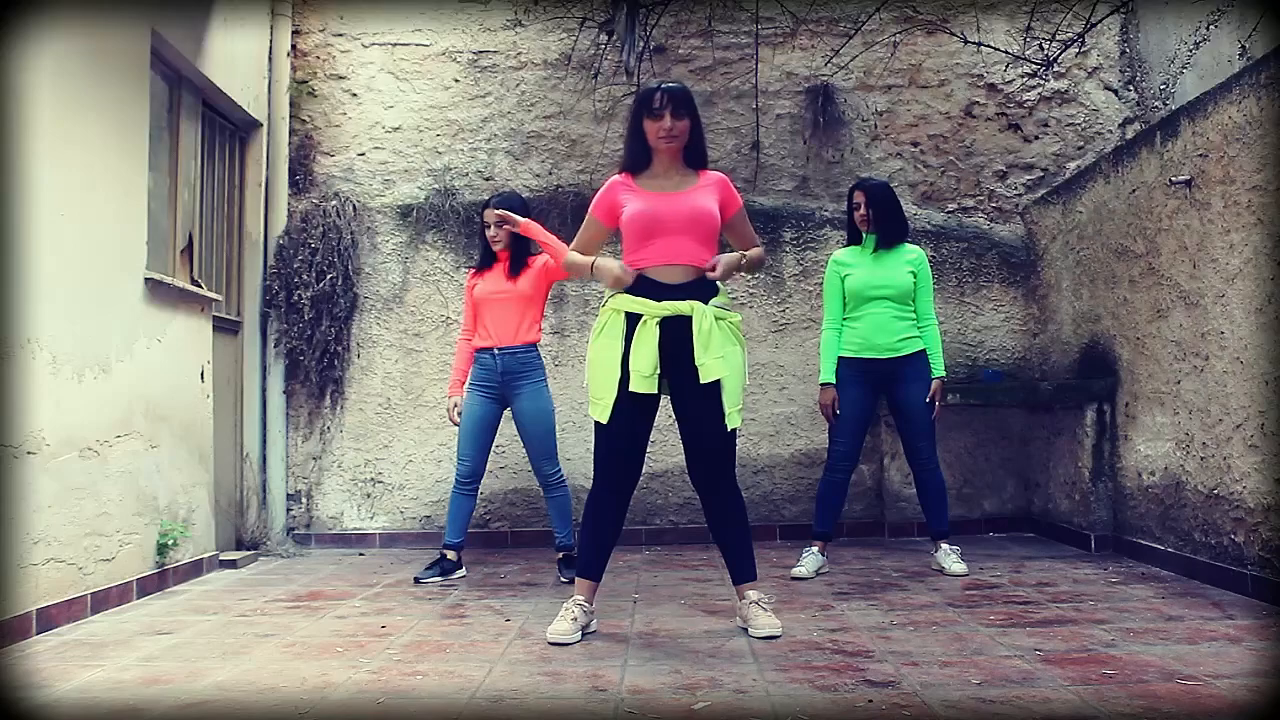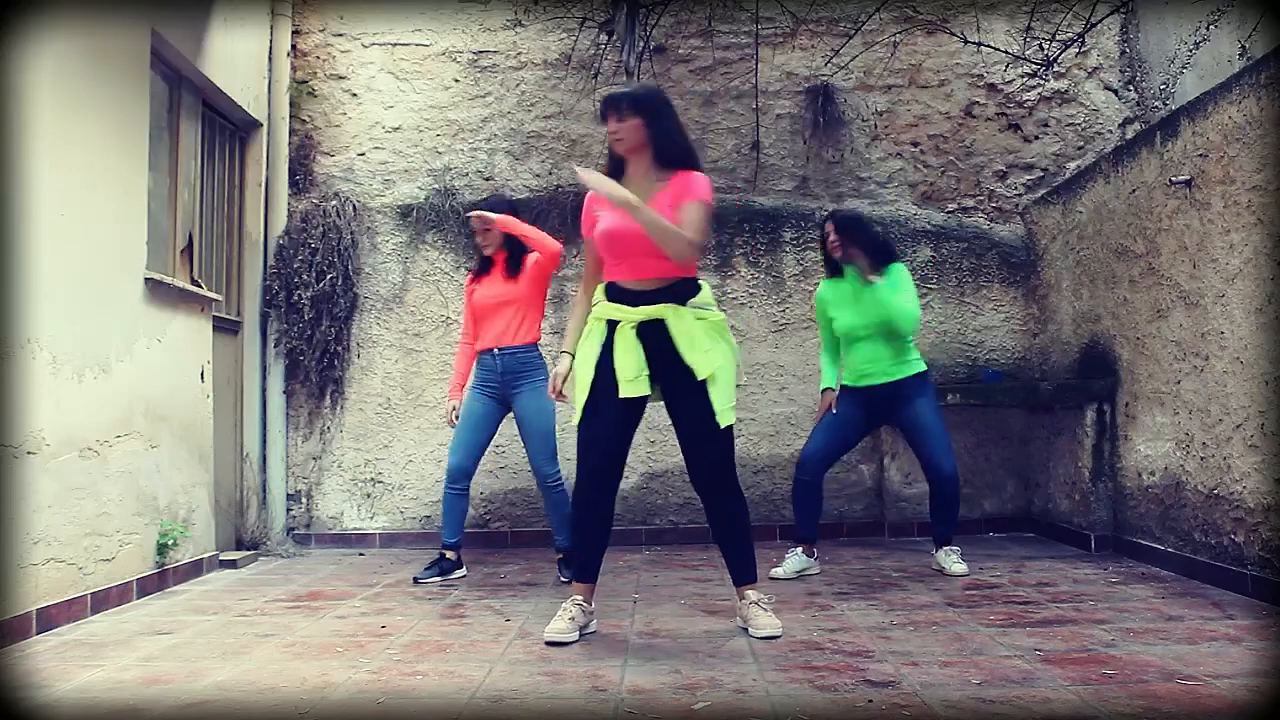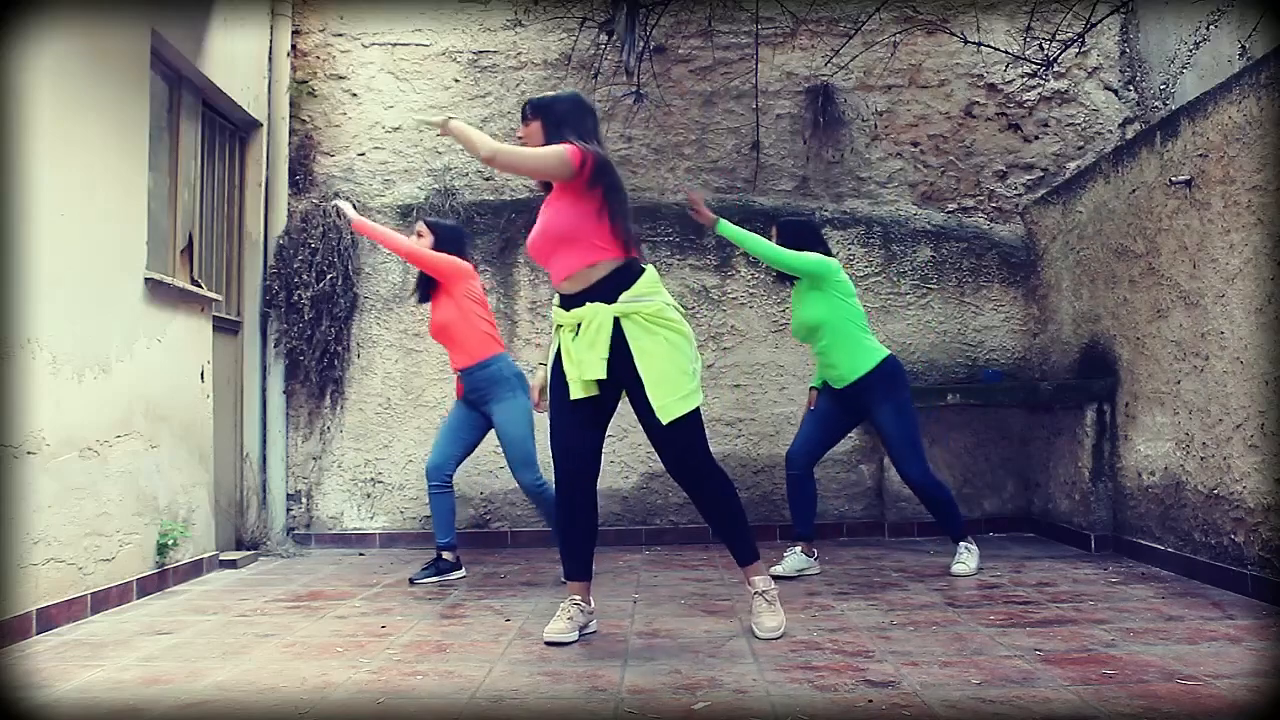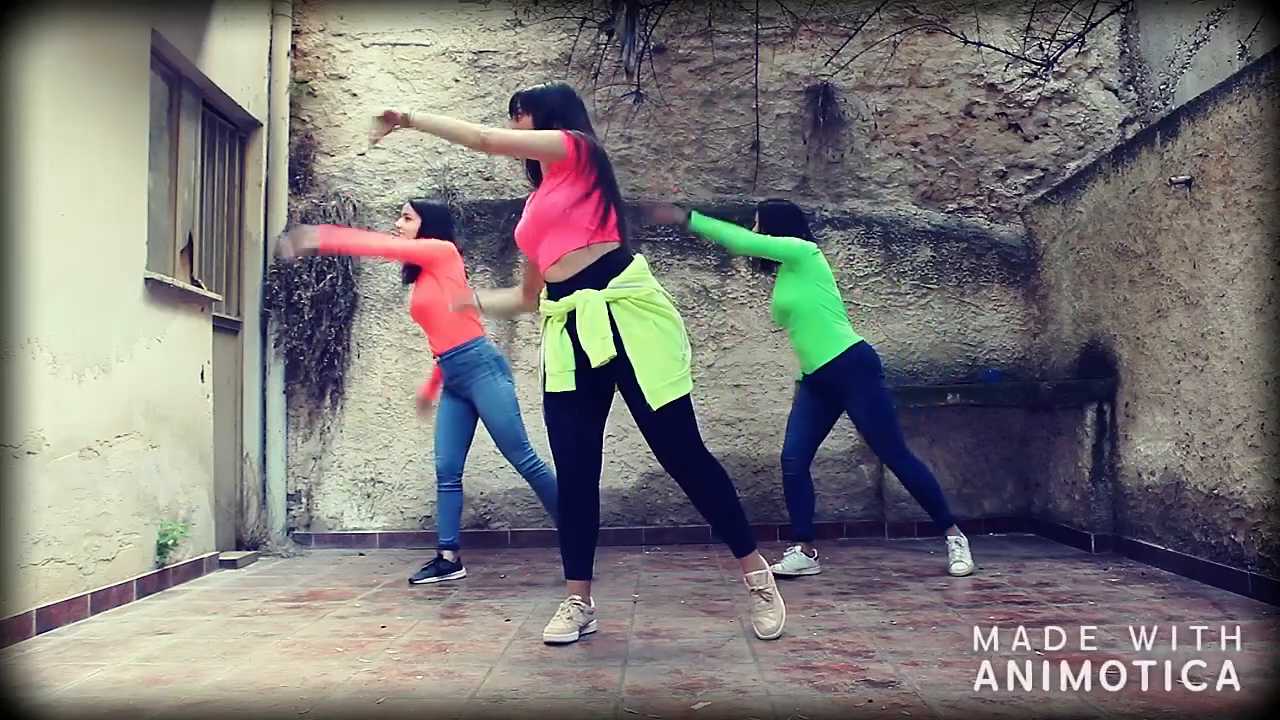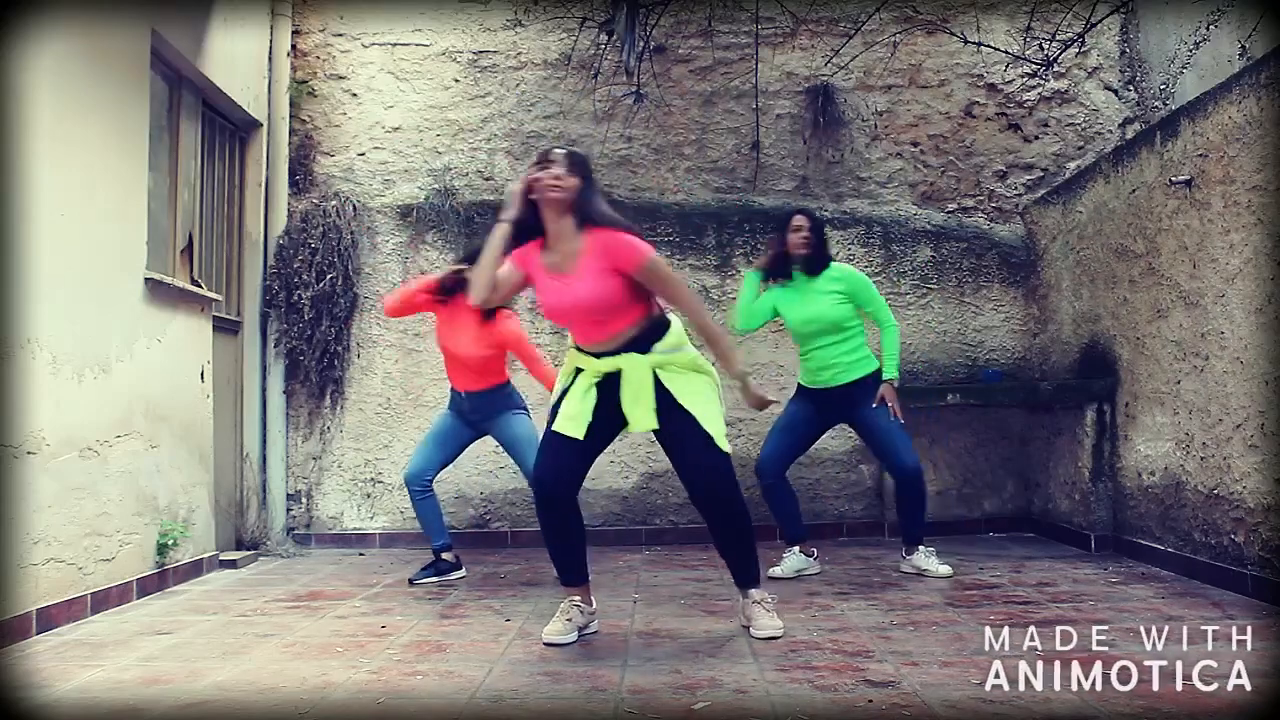
dt=0.4s
person 1, frame 1
left shoulder: (716, 186)
right shoulder: (618, 189)
left elbow: (755, 250)
right elbow: (574, 255)
left wrist: (736, 259)
right wrist: (599, 266)
left hip: (702, 330)
right hip: (632, 327)
left knee: (714, 469)
right knee: (614, 470)
left ankle: (749, 594)
right ankle: (582, 600)
person 1, frame 2
left shoulder: (689, 184)
right shoulder: (599, 195)
left elbow: (687, 247)
right elbow: (589, 283)
left wrist: (628, 198)
right wrist: (568, 352)
left hip: (683, 332)
right hip: (617, 334)
left knee: (714, 471)
right knee: (595, 473)
left ankle: (749, 595)
right ankle: (580, 602)
person 1, frame 3
left shoulder: (582, 162)
right shoulder: (553, 204)
left elbow: (496, 154)
left wrist: (452, 124)
right wrist: (548, 362)
left hip: (636, 325)
right hip: (581, 336)
left knee: (690, 463)
right knee: (572, 475)
left ankle: (756, 579)
right ankle: (578, 600)
person 1, frame 4
left shoulder: (573, 148)
right shoulder: (535, 200)
left elbow: (483, 136)
right elbow: (531, 291)
left wrist: (412, 119)
right wrist: (474, 299)
left hip: (623, 313)
right hip: (567, 329)
left knee: (680, 451)
right knee: (573, 471)
left ankle: (756, 571)
right ankle: (579, 602)
person 1, frame 5
left shoulder: (613, 242)
right shoulder: (531, 253)
left elbow: (691, 306)
right elbow: (482, 296)
left wrist: (740, 375)
right wrist: (509, 217)
left hip: (658, 369)
right hip: (591, 378)
left knee: (715, 484)
right knee: (550, 484)
left ankle: (753, 593)
right ankle: (578, 603)
person 2, frame 1
left shoulder: (913, 256)
right shoulder: (842, 260)
left elbow: (928, 318)
right elbow: (831, 323)
left wrist: (938, 373)
right wrist: (827, 380)
left hip: (907, 366)
right hip: (854, 368)
left knee: (924, 458)
right knee: (840, 460)
left ankle: (942, 547)
right ankle: (818, 550)
person 2, frame 2
left shoulder: (893, 273)
right shoulder: (826, 292)
left elbow: (908, 325)
left wrist: (871, 277)
right wrist: (828, 386)
left hip: (909, 386)
right hip: (856, 394)
left knee: (944, 470)
right knee: (809, 462)
left ankle: (944, 547)
right ankle: (805, 552)
person 2, frame 3
left shoulder: (825, 269)
right shoulder: (802, 291)
left elbow: (769, 253)
left wrist: (715, 223)
right wrist: (817, 384)
left hip: (879, 380)
right hip: (840, 391)
left knee: (914, 471)
right knee: (797, 460)
left ankle: (963, 543)
right ankle: (805, 552)
person 2, frame 4
left shoulder: (800, 251)
right shoulder: (785, 277)
left elbow: (747, 242)
left wrist: (686, 219)
right wrist: (803, 379)
left hip: (852, 367)
right hip: (818, 378)
left knee: (896, 456)
right knee: (793, 462)
left ankle: (953, 535)
right ankle: (805, 551)
person 2, frame 5
left shoulder: (847, 277)
right shoulder: (778, 290)
left elbow: (888, 324)
right elbow: (743, 324)
left wrist: (889, 380)
right wrist: (756, 270)
left hip: (864, 390)
right hip: (812, 396)
left knee: (907, 467)
right knee: (767, 466)
left ankle: (914, 550)
right ankle: (802, 552)
person 3, frame 1
left shoulder: (539, 267)
right shoulder: (477, 275)
right elbow: (467, 335)
left wrist: (526, 226)
right wrist: (455, 387)
left hip: (525, 370)
right hip: (483, 373)
left knee: (548, 471)
right knee: (467, 472)
left ankle: (567, 553)
right ankle: (451, 556)
person 3, frame 2
left shoulder: (534, 266)
right shoulder: (477, 279)
left elbow: (555, 251)
right elbow: (469, 339)
left wrist: (502, 220)
right wrist: (455, 391)
left hip: (526, 372)
right hip: (486, 378)
left knee: (546, 472)
right knee: (458, 467)
left ankle: (567, 555)
right ankle: (450, 557)
person 3, frame 3
left shoulder: (459, 270)
right shoulder: (439, 292)
left elbow: (392, 242)
left wrist: (356, 219)
right wrist: (463, 395)
left hip: (500, 382)
right hip: (472, 391)
left knee: (528, 479)
right knee: (437, 469)
right ankle: (446, 558)
person 3, frame 4
left shoulder: (441, 251)
right shoulder: (425, 276)
left elbow: (384, 245)
left wrist: (319, 239)
right wrist: (430, 387)
left hip: (481, 368)
right hip: (455, 375)
left knee: (522, 458)
right knee: (447, 470)
right ankle: (449, 557)
person 3, frame 5
left shoulder: (504, 322)
right shoulder: (447, 298)
left elbow: (544, 372)
right elbow: (391, 308)
right wrist: (433, 280)
left hip: (504, 406)
right hip: (460, 408)
right knee: (417, 475)
right ankle: (447, 559)
